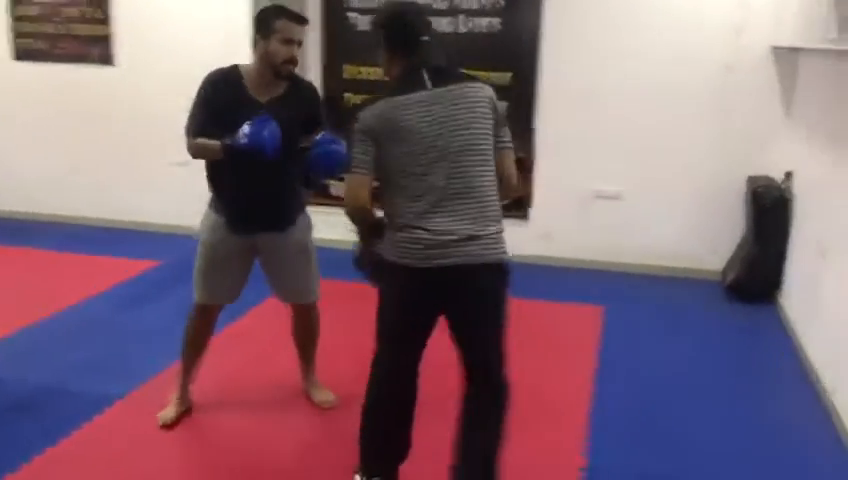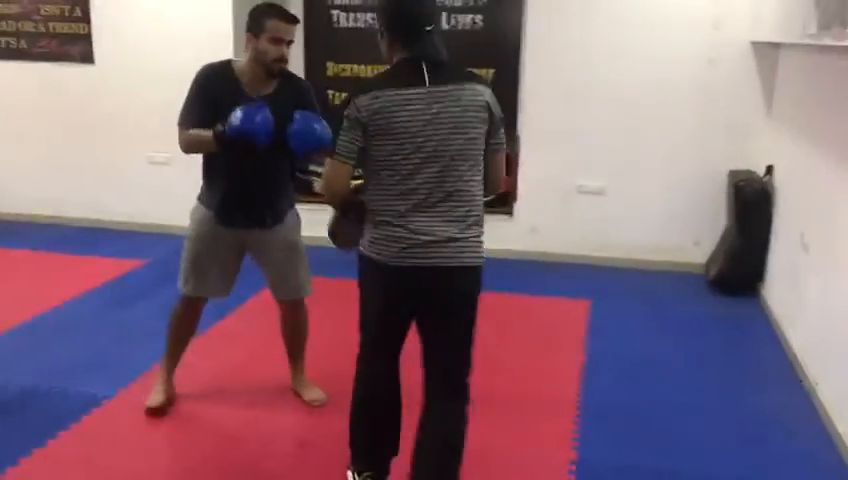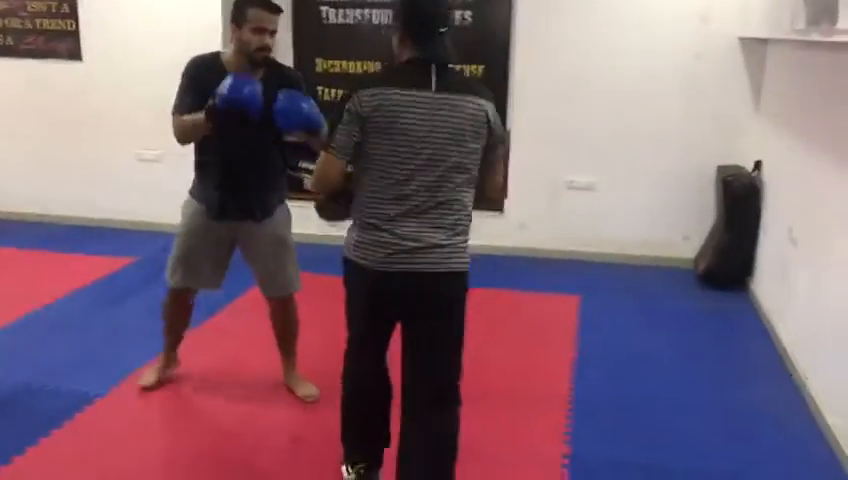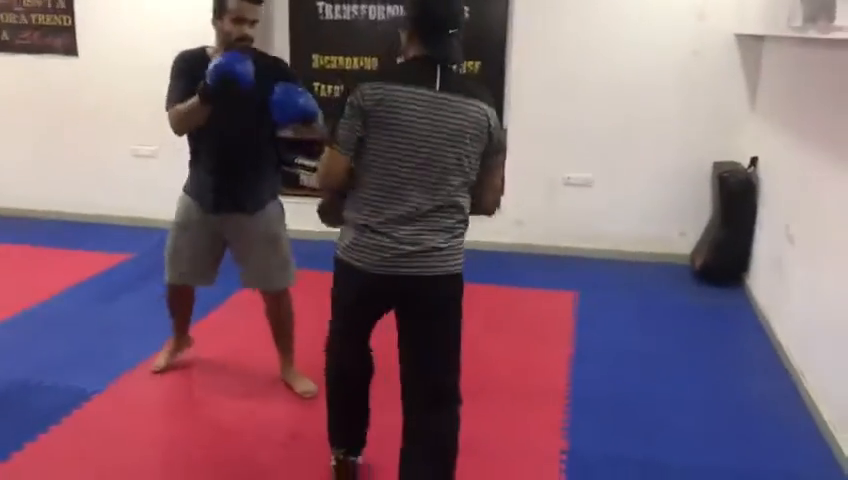
dt=0.1s
person 1, frame 1
left shoulder: (376, 114)
right shoulder: (481, 94)
left elbow: (356, 200)
right elbow: (509, 182)
left wrist: (373, 233)
left hip: (410, 262)
right hip: (481, 260)
left knee: (393, 369)
right knee: (486, 380)
person 1, frame 2
left shoulder: (368, 100)
right shoulder: (478, 93)
left elbow: (333, 188)
right elbow: (497, 181)
left wrist: (361, 203)
left hip: (386, 258)
right hip: (458, 261)
left knee: (377, 365)
right knee: (447, 385)
person 1, frame 3
left shoulder: (369, 96)
right shoulder: (480, 104)
left elbow: (325, 181)
right elbow: (492, 188)
left hip: (371, 259)
right hip: (442, 266)
left knee: (364, 360)
right knee: (435, 394)
person 1, frame 4
left shoulder: (373, 92)
right shoulder: (482, 109)
left elbow: (330, 177)
right elbow: (488, 201)
left hip: (363, 259)
right hip: (436, 269)
left knee: (346, 353)
right knee: (433, 395)
person 2, frame 1
left shoulder: (303, 94)
right shoulder: (219, 85)
left elbow: (316, 139)
right elbow: (194, 144)
right wrist: (229, 147)
left hip: (287, 218)
right hip: (228, 218)
left knee: (306, 302)
right knee: (205, 305)
left ankle: (309, 377)
right ankle: (182, 393)
person 2, frame 2
left shoulder: (297, 90)
right shoulder: (212, 78)
right elbow: (186, 140)
right wrist: (222, 135)
left hip: (275, 213)
right hip: (217, 209)
left knee: (293, 299)
right knee: (191, 297)
left ankle: (298, 376)
right ankle: (166, 379)
person 2, frame 3
left shoulder: (285, 79)
right shoulder: (201, 69)
left elbow: (312, 127)
right elbow: (181, 130)
right wrist: (214, 113)
left hip: (265, 207)
right hip: (208, 202)
left knee: (282, 294)
right knee: (180, 287)
left ankle: (291, 371)
right ankle: (167, 359)
person 2, frame 4
left shoulder: (272, 69)
right shoulder: (189, 63)
left elbow: (307, 113)
right elbow: (177, 123)
left wrist: (301, 112)
right wrist: (207, 94)
left hip: (256, 200)
right hip: (201, 195)
left knee: (276, 288)
right knee: (179, 282)
left ankle: (289, 366)
right ankle: (179, 343)
